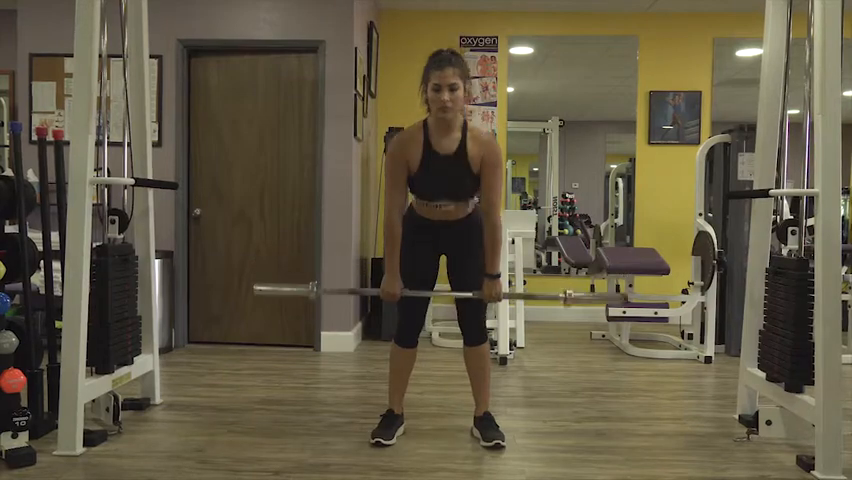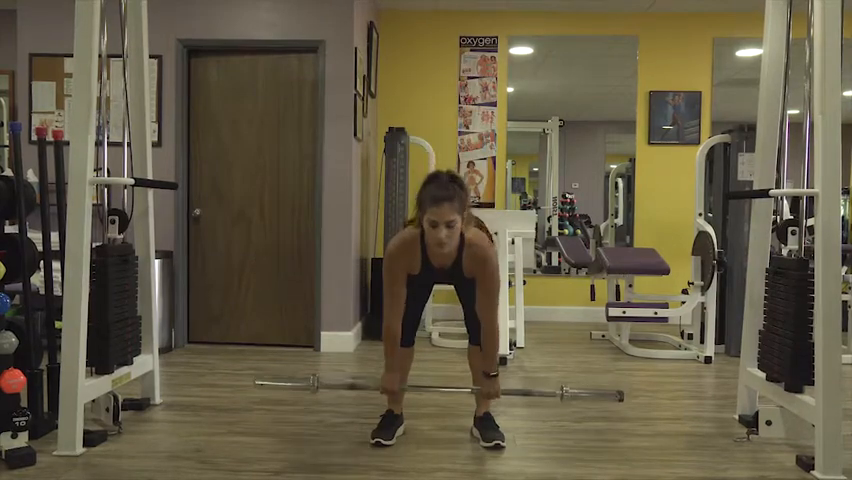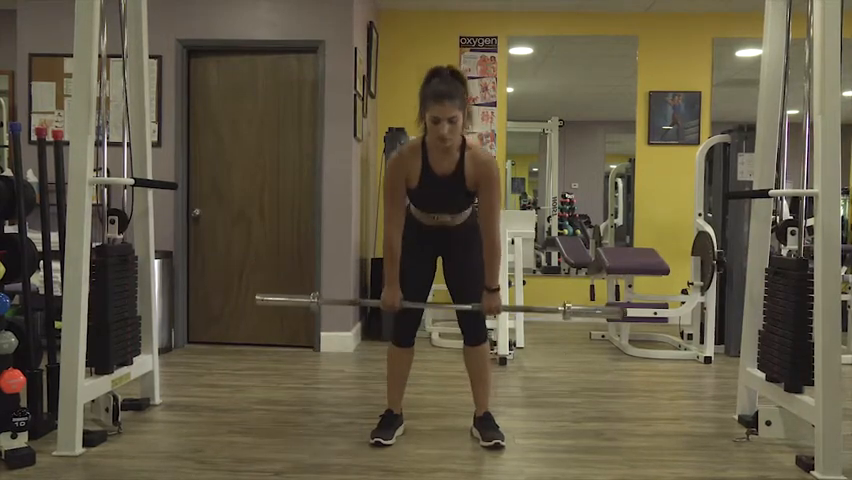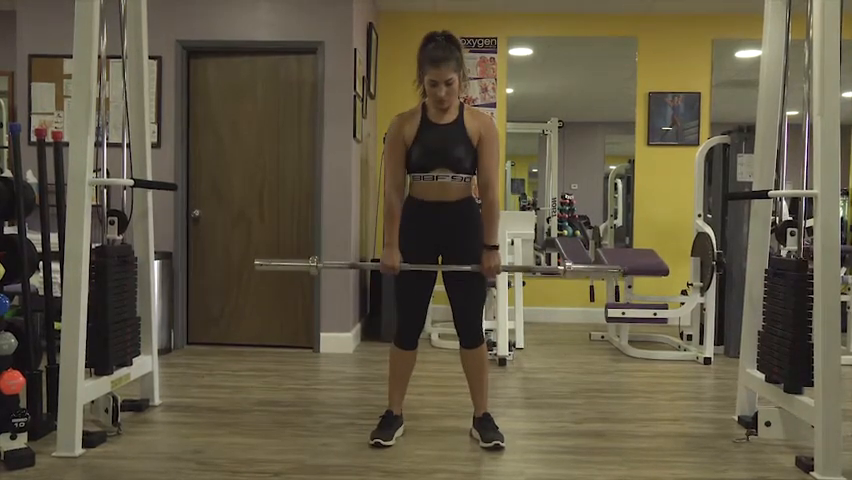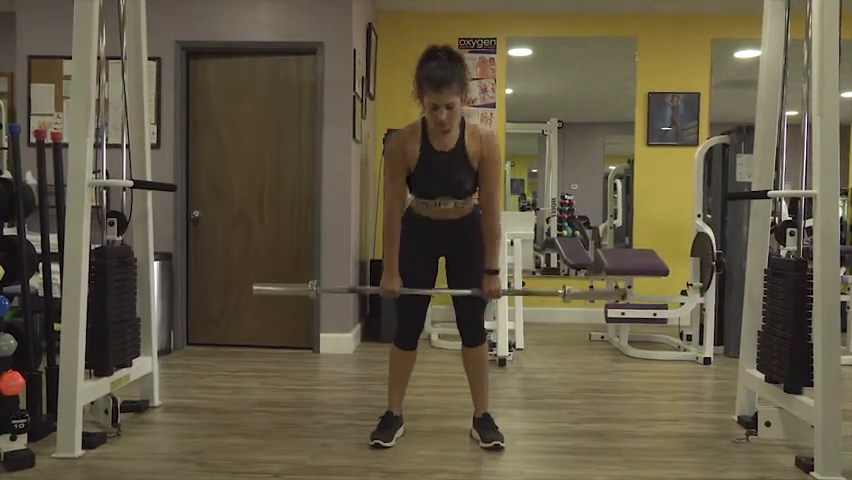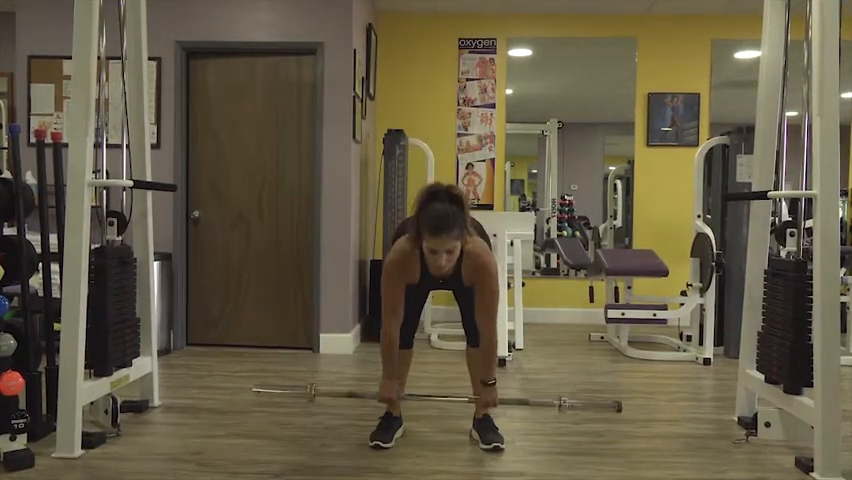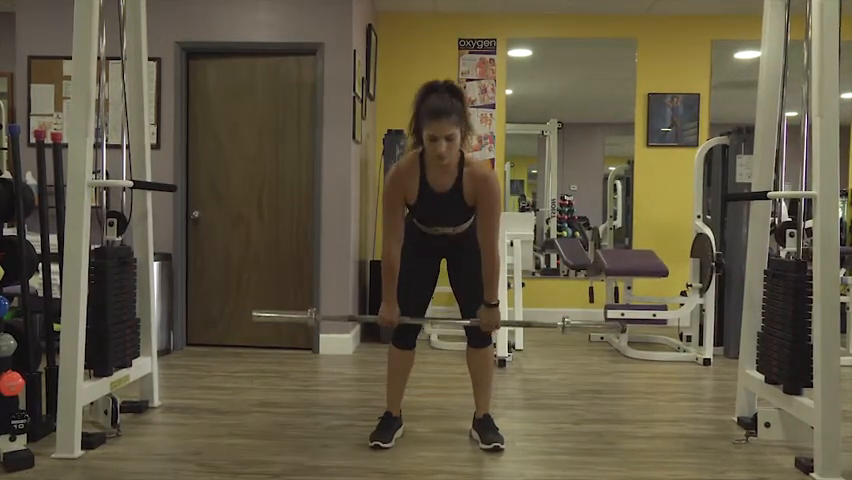
dt=0.7s
person 1, frame 1
left shoulder: (485, 146)
right shoulder: (404, 144)
left elbow: (491, 214)
right elbow: (393, 212)
left wrist: (492, 274)
right wrist: (391, 273)
left hip: (467, 236)
right hip: (418, 236)
left knee: (475, 326)
right knee: (408, 325)
left ankle: (482, 415)
right ankle: (394, 413)
person 1, frame 2
left shoulder: (481, 251)
right shoulder: (400, 248)
left elbow: (489, 322)
right elbow: (392, 319)
left wrist: (490, 373)
right wrist: (391, 369)
left knee: (478, 328)
right knee: (405, 328)
left ankle: (483, 416)
right ankle: (393, 414)
person 1, frame 3
left shoulder: (482, 163)
right shoulder: (403, 160)
left elbow: (490, 231)
right elbow: (393, 227)
left wrist: (491, 289)
right wrist: (391, 285)
left hip: (463, 237)
right hip: (417, 237)
left knee: (474, 326)
right knee: (404, 326)
left ankle: (482, 416)
right ankle: (393, 414)
person 1, frame 4
left shoulder: (480, 124)
right shoulder: (403, 125)
left elbow: (489, 189)
right elbow: (393, 189)
left wrist: (491, 246)
right wrist: (390, 245)
left hip: (463, 224)
right hip: (416, 224)
left knee: (470, 326)
right knee: (408, 325)
left ankle: (482, 416)
right ankle: (393, 414)
person 1, frame 5
left shoulder: (484, 143)
right shoulder: (403, 143)
left elbow: (490, 211)
right elbow: (392, 210)
left wrist: (491, 270)
right wrist: (391, 269)
left hip: (466, 237)
right hip: (417, 236)
left knee: (473, 328)
right knee: (407, 328)
left ankle: (482, 417)
right ankle: (393, 415)
person 1, frame 6
left shoulder: (480, 258)
right shoulder: (400, 257)
left elbow: (488, 332)
right elbow: (390, 326)
left wrist: (488, 381)
right wrist: (389, 378)
left knee: (477, 331)
right knee: (403, 330)
left ankle: (482, 418)
right ankle: (393, 416)
person 1, frame 7
left shoulder: (482, 176)
right shoulder: (401, 174)
left elbow: (489, 246)
right elbow: (392, 243)
left wrist: (490, 303)
right wrist: (389, 301)
left hip: (465, 245)
right hip: (419, 244)
left knee: (479, 329)
right knee: (405, 329)
left ankle: (482, 418)
right ankle: (392, 416)
